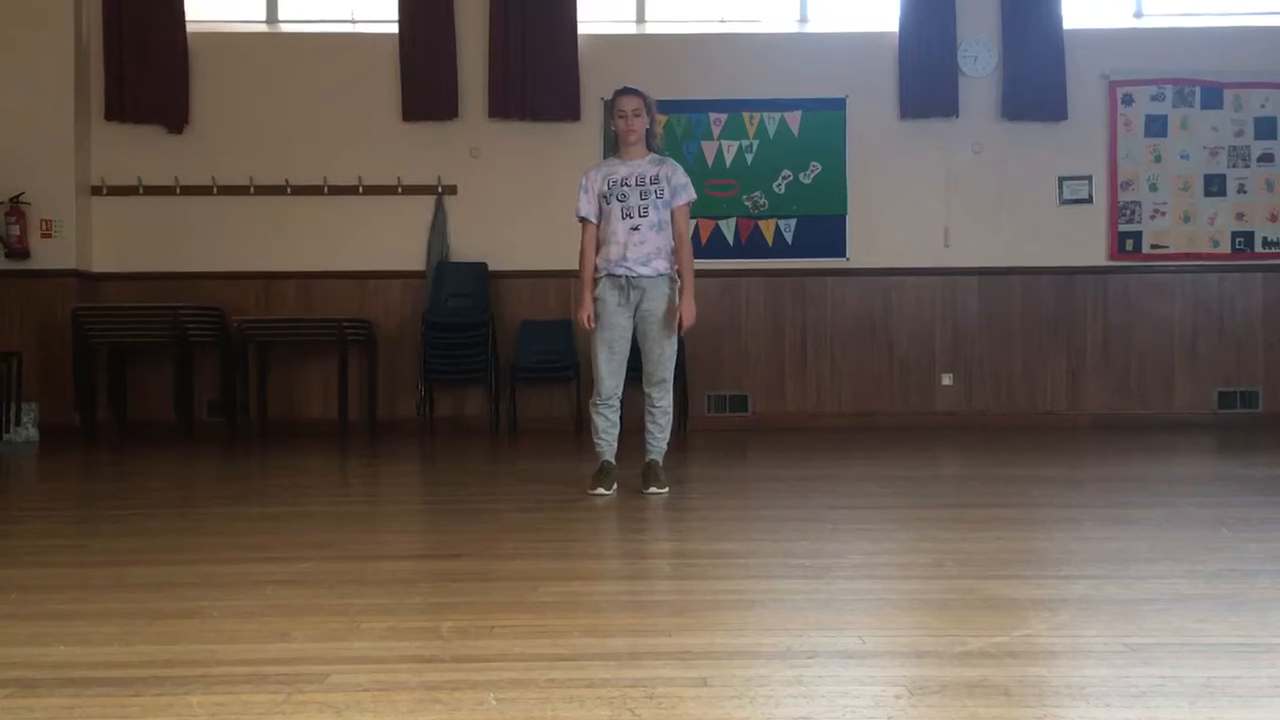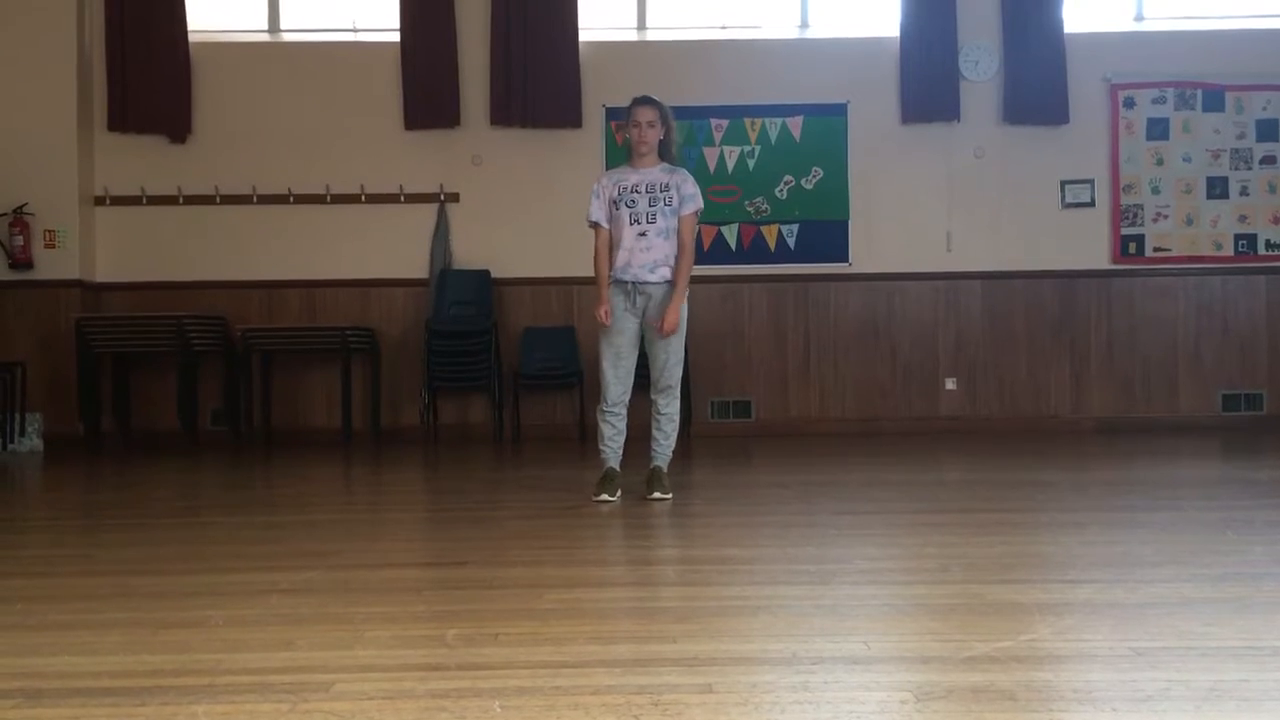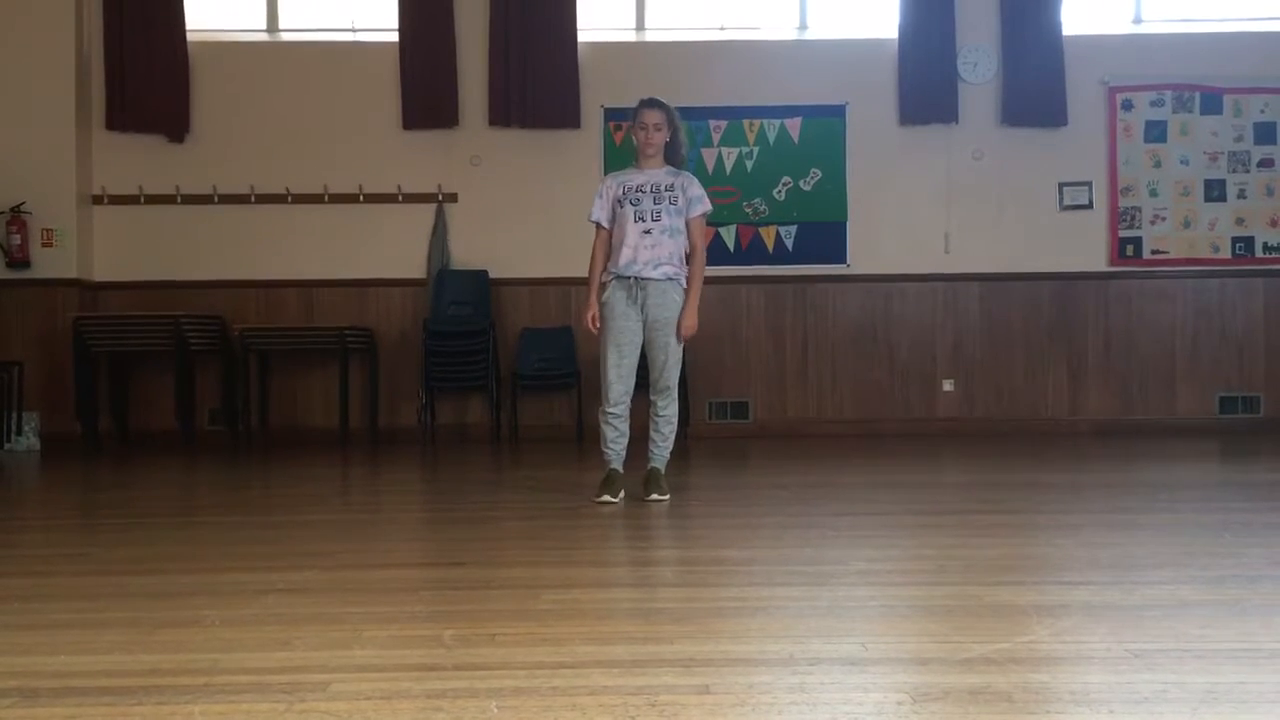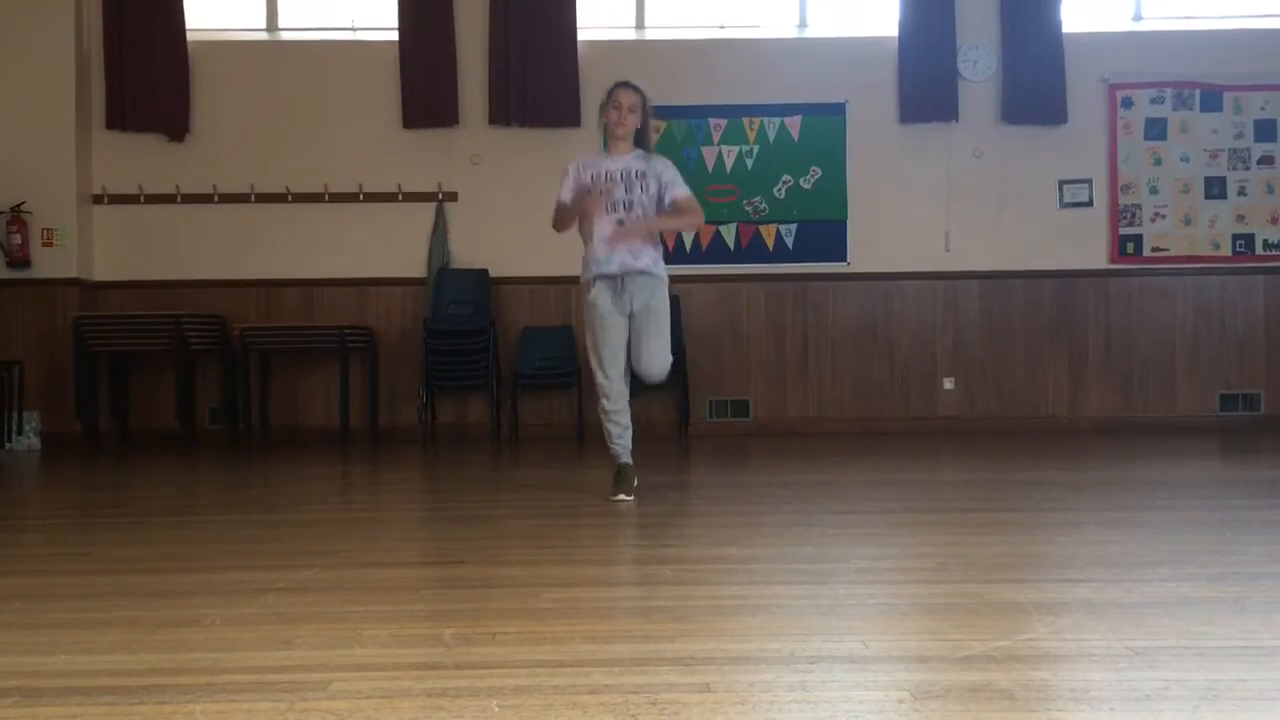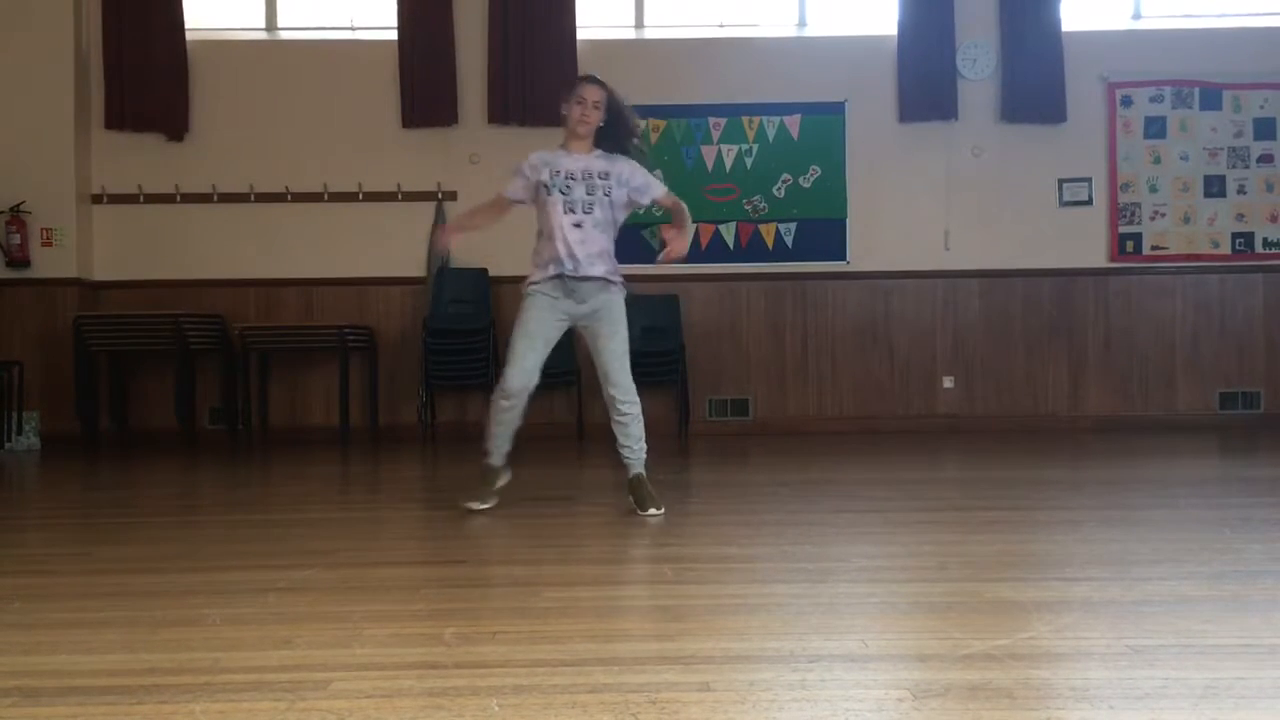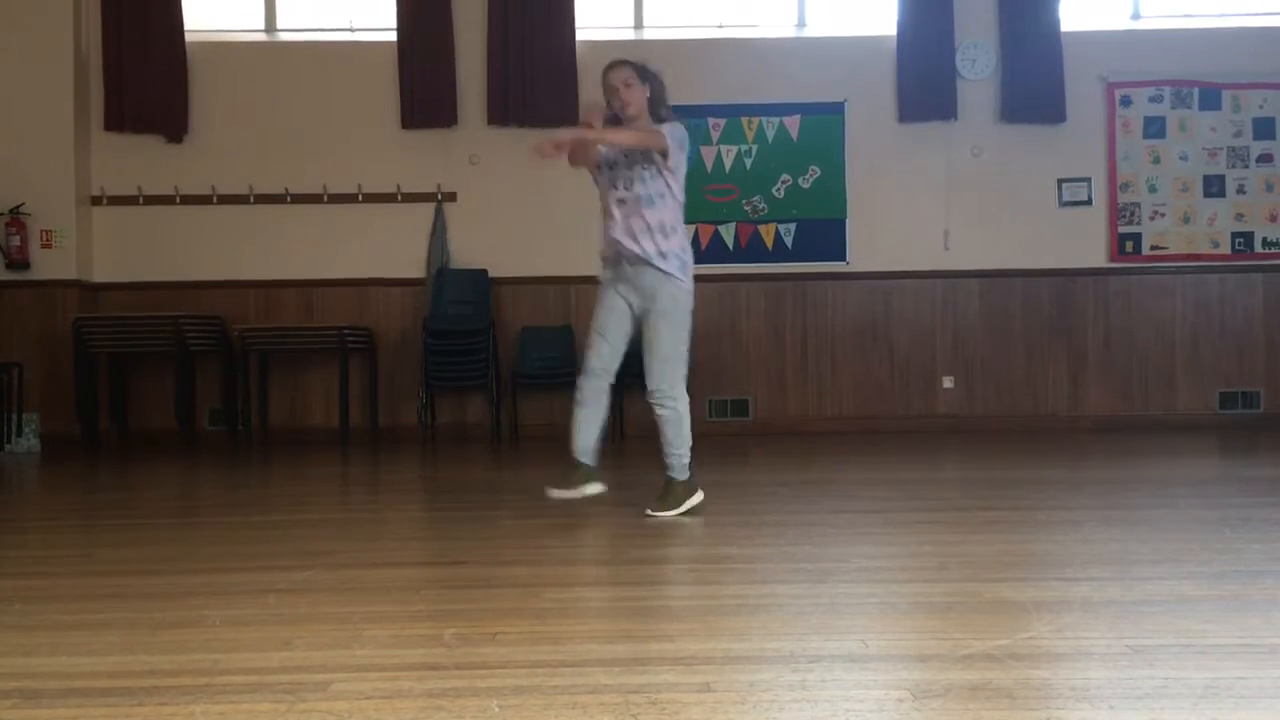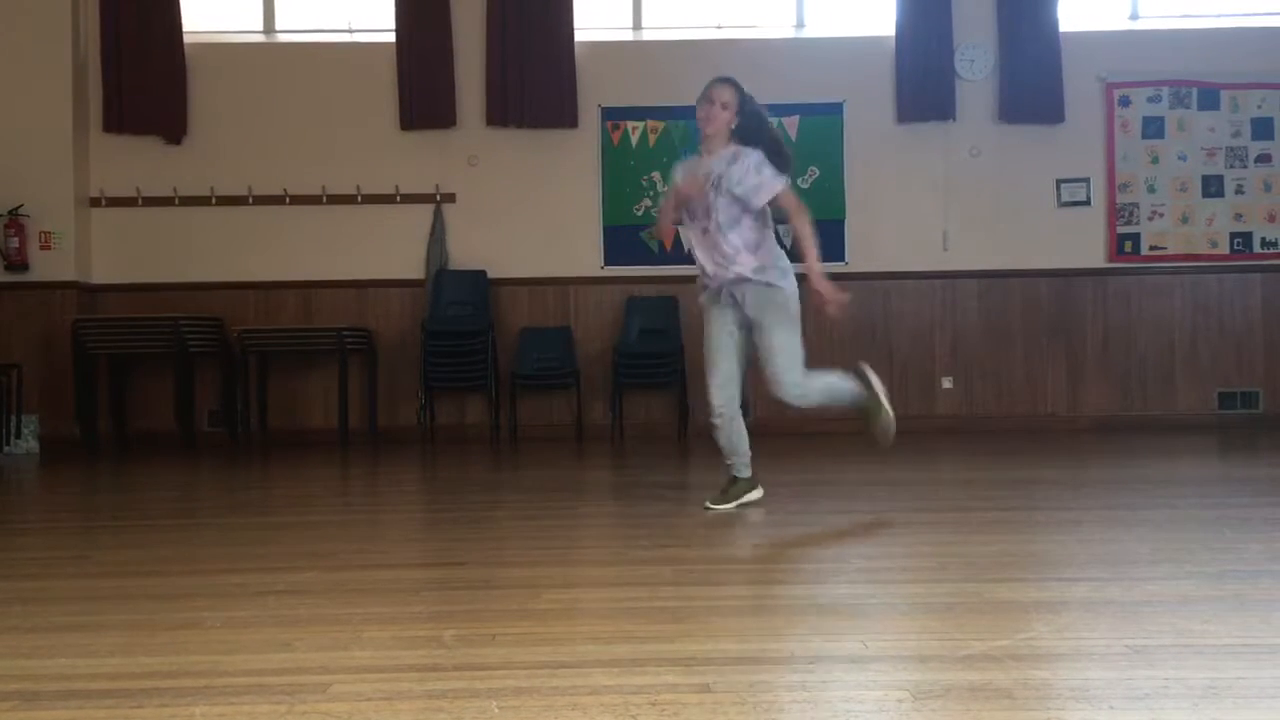
dt=0.7s
person 1, frame 1
left shoulder: (669, 171)
right shoulder: (597, 176)
left elbow: (682, 237)
right elbow: (589, 240)
left wrist: (687, 293)
right wrist: (585, 295)
left hip: (658, 283)
right hip: (612, 285)
left knee: (659, 379)
right knee: (606, 380)
left ankle: (654, 461)
right ankle: (606, 461)
person 1, frame 2
left shoulder: (680, 180)
right shoulder: (608, 183)
left elbow: (686, 246)
right elbow: (602, 245)
left wrist: (676, 300)
right wrist: (603, 297)
left hip: (664, 290)
right hip: (621, 292)
left knee: (666, 385)
right knee: (613, 386)
left ankle: (659, 467)
right ankle: (611, 467)
person 1, frame 3
left shoulder: (685, 183)
right shoulder: (613, 184)
left elbow: (697, 249)
right elbow: (601, 245)
left wrist: (693, 304)
right wrist: (592, 298)
left hip: (667, 289)
right hip: (621, 290)
left knee: (665, 386)
right knee: (615, 386)
left ankle: (656, 468)
right ankle: (614, 468)
person 1, frame 4
left shoulder: (657, 166)
right shoulder: (582, 168)
left elbow: (695, 217)
right elbow: (559, 222)
left wrist: (649, 226)
right wrist: (580, 211)
left hip: (648, 277)
right hip: (603, 282)
left knee: (653, 368)
right knee: (610, 383)
left ankle: (644, 359)
right ankle: (623, 463)
person 1, frame 5
left shoulder: (622, 167)
right shoulder: (538, 164)
left elbow: (674, 204)
right elbow: (497, 206)
left wrist: (682, 229)
right wrist: (456, 226)
left hip: (600, 289)
right hip: (547, 287)
left knee: (619, 386)
right knee: (515, 382)
left ankle: (637, 476)
right ankle: (494, 464)
person 1, frame 6
left shoulder: (671, 134)
right shoulder: (605, 150)
left elbow: (631, 141)
right elbow: (579, 156)
left wrist: (573, 132)
right wrist: (576, 140)
left hip: (666, 275)
right hip: (619, 274)
left knee: (663, 385)
right knee: (594, 369)
left ankle: (681, 481)
right ankle: (585, 467)
person 1, frame 7
left shoulder: (749, 160)
right shoulder: (684, 171)
left elbow: (796, 212)
right elbow: (666, 226)
left wrist: (816, 274)
right wrist: (678, 199)
left hip: (767, 285)
right hip: (720, 295)
left knee: (790, 387)
right knee: (721, 403)
left ankle: (861, 385)
right ankle: (742, 480)
